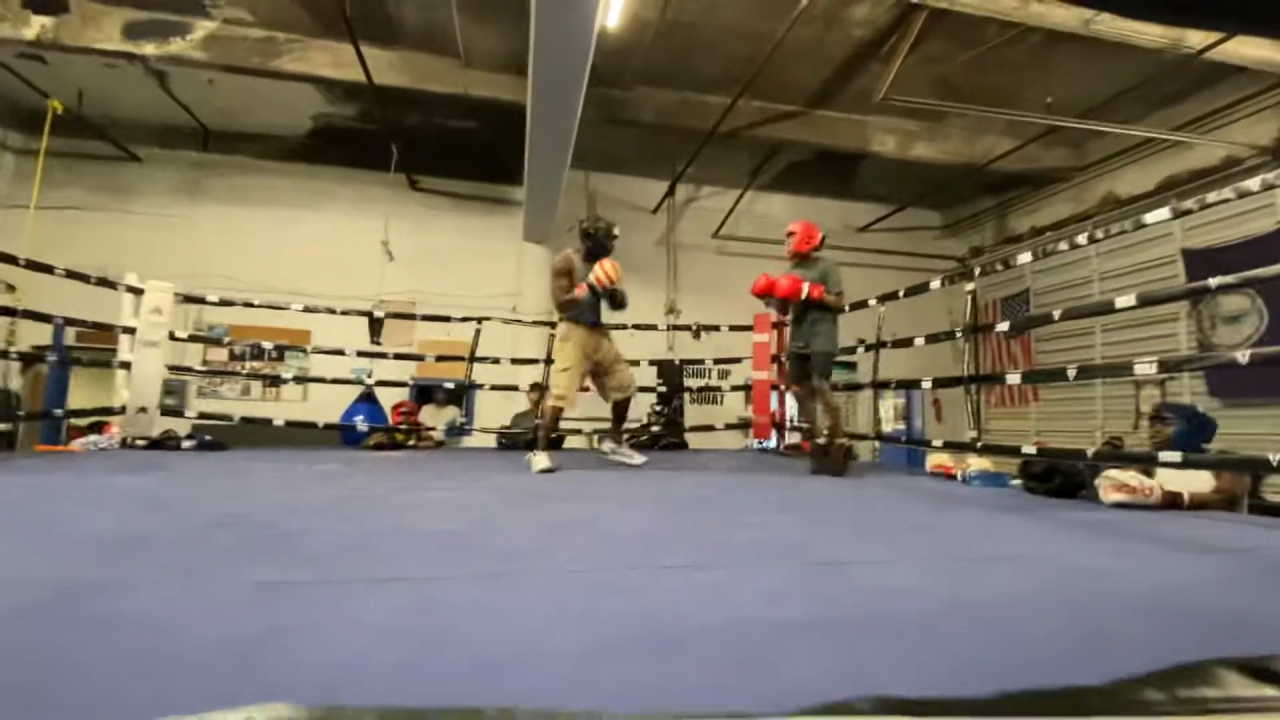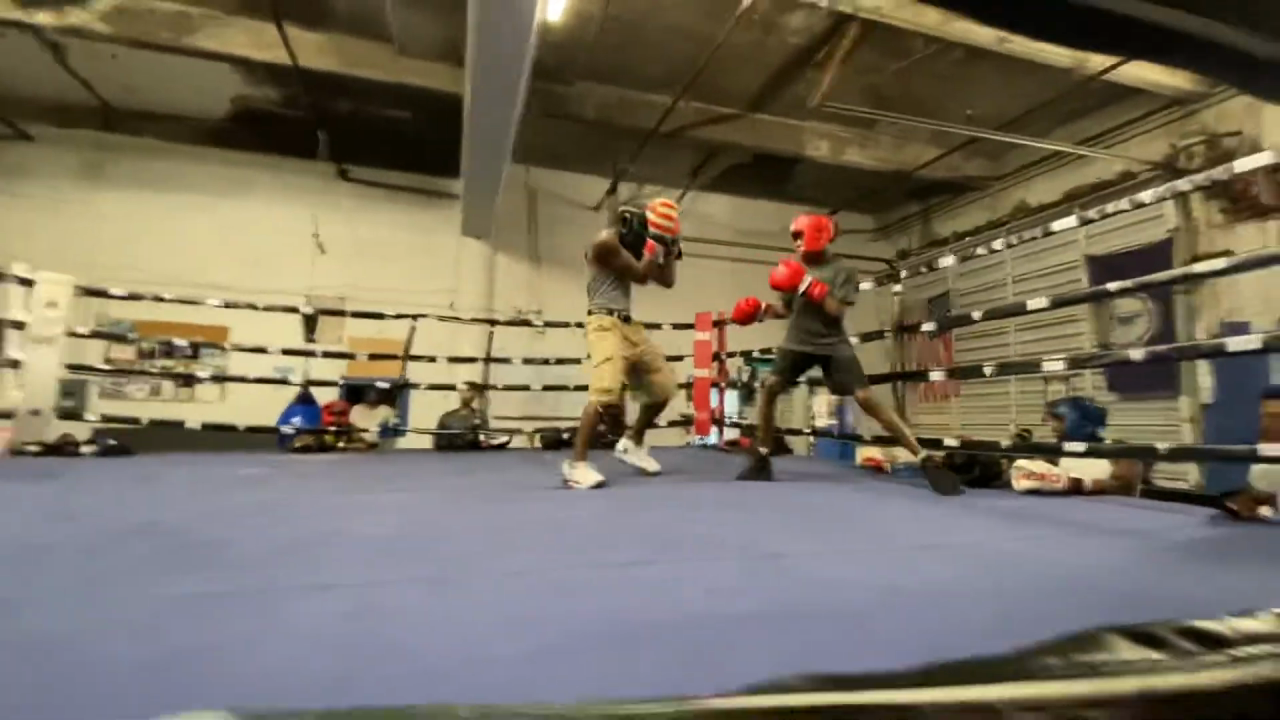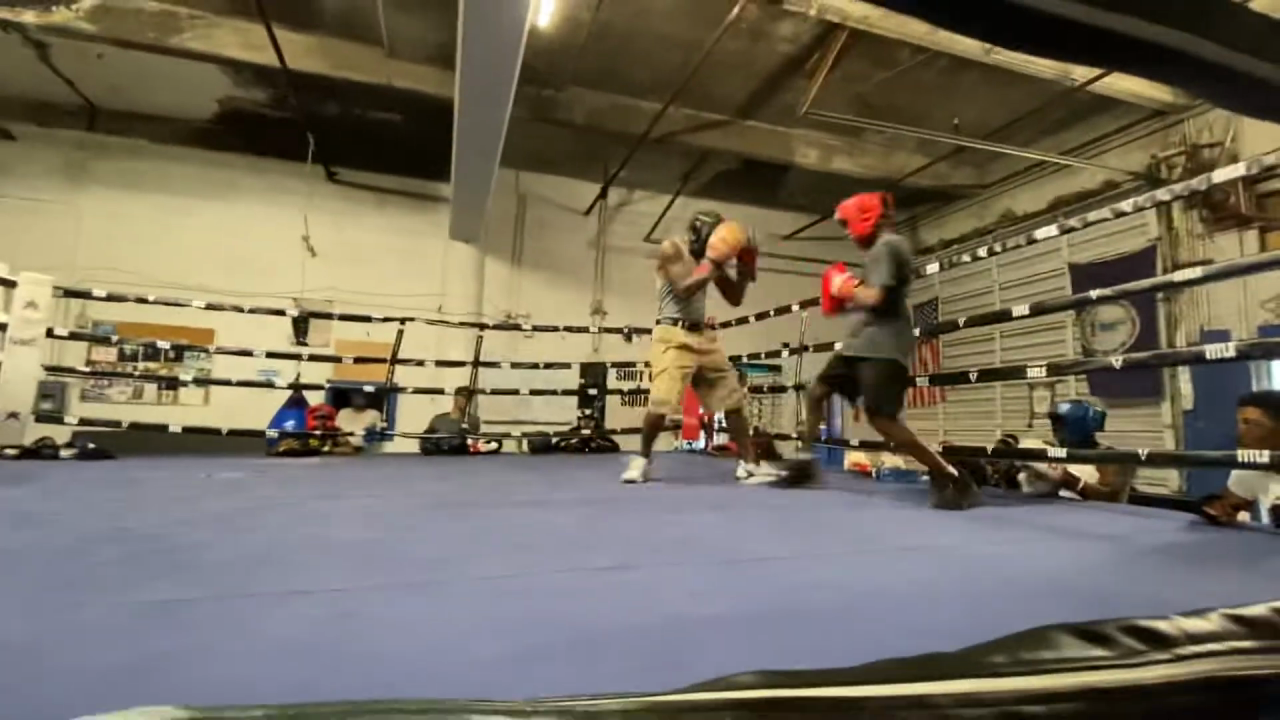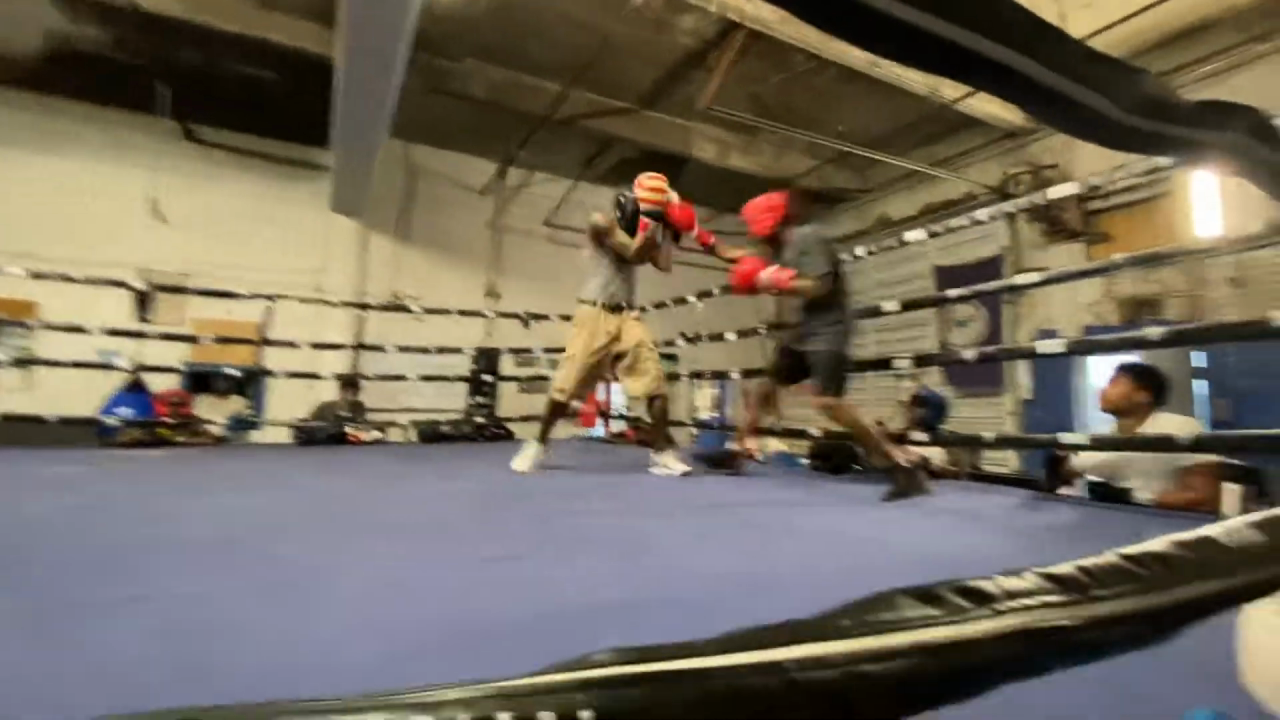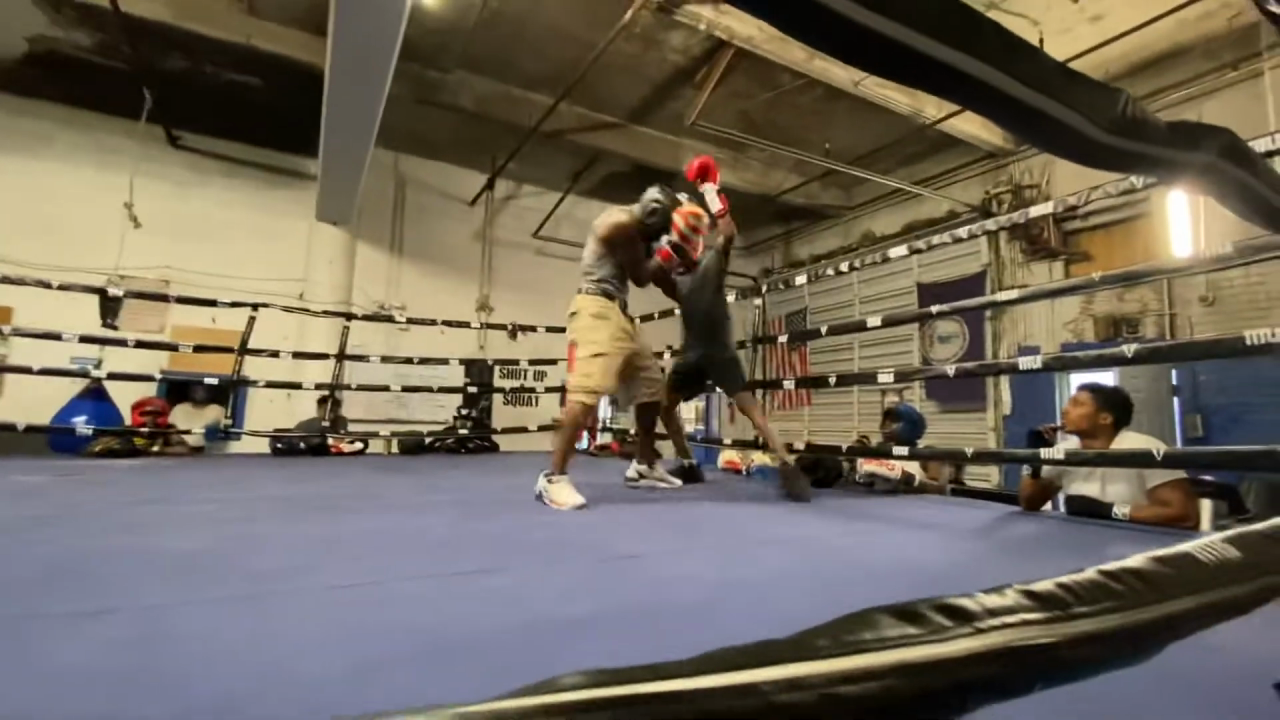
dt=0.7s
person 1, frame 1
left shoulder: (825, 267)
right shoulder: (792, 270)
left elbow: (838, 303)
right elbow: (783, 310)
left wrist: (809, 292)
right wrist: (771, 295)
left hip: (821, 338)
right hip: (798, 340)
left knee: (820, 386)
right knee: (800, 390)
left ankle: (839, 441)
right ankle: (821, 443)
person 1, frame 2
left shoulder: (840, 271)
right shoulder: (794, 267)
left elbow: (836, 311)
right elbow: (785, 308)
left wrist: (808, 285)
right wrist: (761, 310)
left hip: (832, 345)
right hip: (797, 343)
left knee: (866, 398)
right knee: (770, 386)
left ankle: (925, 460)
right ankle: (760, 458)
person 1, frame 3
left shoulder: (889, 246)
right shoulder: (880, 251)
left elbow: (874, 298)
left wrist: (844, 286)
right wrist: (846, 302)
left hip: (884, 346)
right hip: (860, 344)
left knee: (881, 418)
right knee: (815, 393)
left ankle: (950, 478)
right ankle: (804, 464)
person 1, frame 4
left shoulder: (809, 236)
right shoulder: (785, 244)
left elbow: (819, 287)
right elbow: (753, 268)
left wrist: (773, 277)
left hip: (828, 331)
right hip: (804, 332)
left knee: (828, 402)
right knee: (764, 389)
left ankle: (904, 468)
person 1, frame 5
left shoulder: (712, 264)
right shoulder: (679, 283)
left elbow: (728, 234)
left wrist: (710, 189)
left hip: (719, 351)
right hip: (690, 353)
left knee: (746, 402)
right knee: (666, 403)
left ankle: (788, 467)
right ankle: (687, 464)
person 2, frame 1
left shoulder: (600, 264)
right shoulder: (565, 261)
left elbow: (613, 301)
right elbow: (560, 304)
left wrist: (615, 295)
right wrist: (588, 288)
left hip: (598, 332)
right hip: (573, 332)
left knee: (624, 387)
right knee: (562, 395)
left ankle: (613, 442)
right ankle: (540, 452)
person 2, frame 2
left shoulder: (632, 248)
right shoulder: (606, 241)
left elbow: (668, 281)
right elbow: (641, 276)
left wrist: (669, 245)
right wrist: (657, 239)
left hip: (630, 326)
right hip: (604, 325)
left knee: (662, 388)
right knee: (606, 393)
left ankle: (631, 443)
right ankle: (575, 463)
person 2, frame 3
left shoulder: (710, 257)
right shoulder: (671, 248)
left elbow: (734, 299)
right elbow: (684, 289)
left wrist: (745, 267)
right wrist: (712, 261)
left hip: (702, 335)
right hip: (673, 335)
left knee: (733, 398)
right knee: (664, 402)
left ankle: (750, 465)
right ankle: (642, 459)
person 2, frame 4
left shoulder: (641, 232)
right shoulder: (601, 224)
left elbow: (665, 265)
right elbow: (634, 254)
left wrist: (669, 225)
right wrist: (648, 217)
left hip: (627, 318)
right hip: (595, 314)
left knee: (654, 383)
right knee: (567, 387)
left ankle: (663, 452)
right ankle: (537, 444)
person 2, frame 5
left shoulder: (638, 228)
right shoulder: (622, 222)
left elbow: (658, 277)
right elbow: (640, 277)
left wrist: (676, 254)
right wrist: (672, 247)
left hip: (616, 312)
right hip: (596, 309)
left knee: (649, 386)
right knee: (588, 390)
left ankle: (644, 465)
right ankle: (553, 478)
